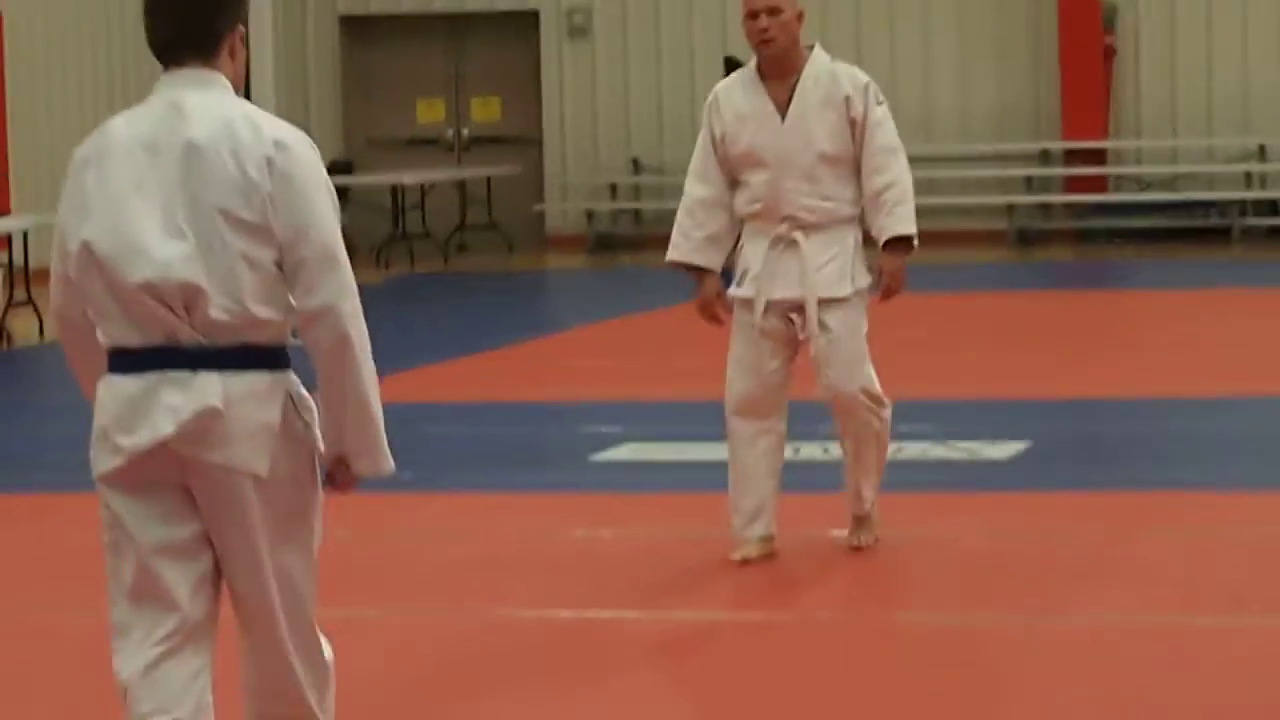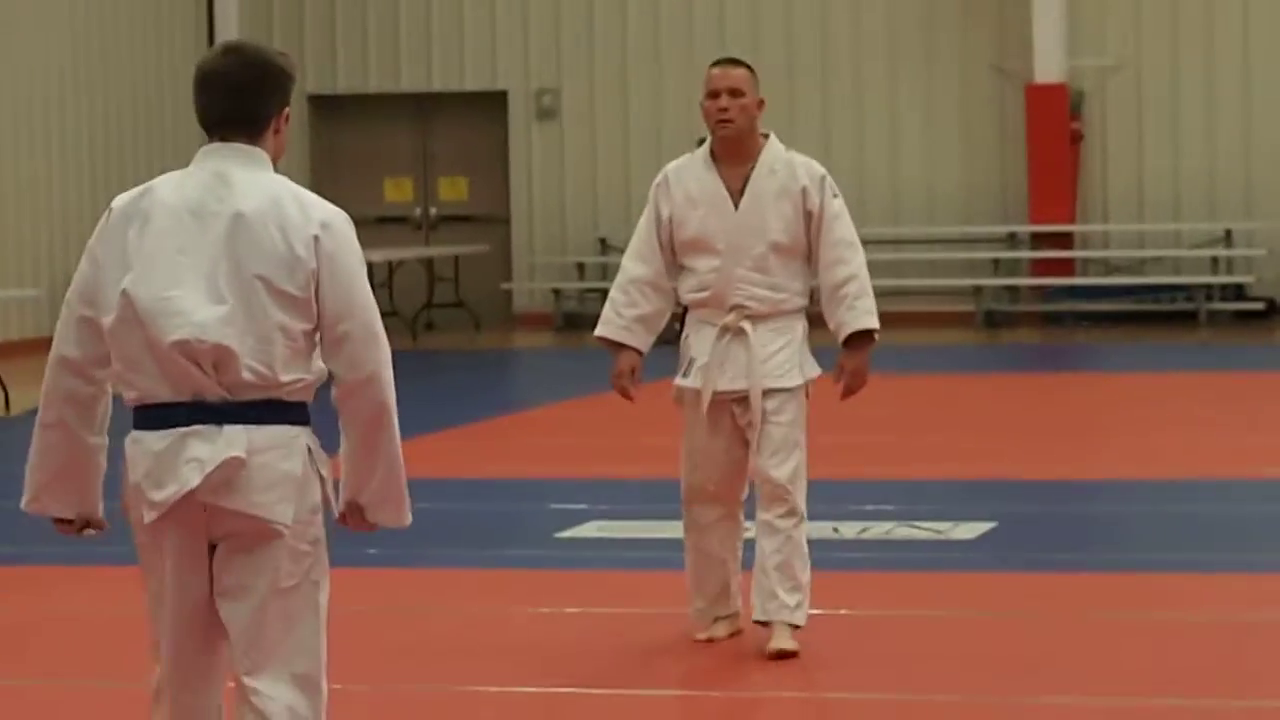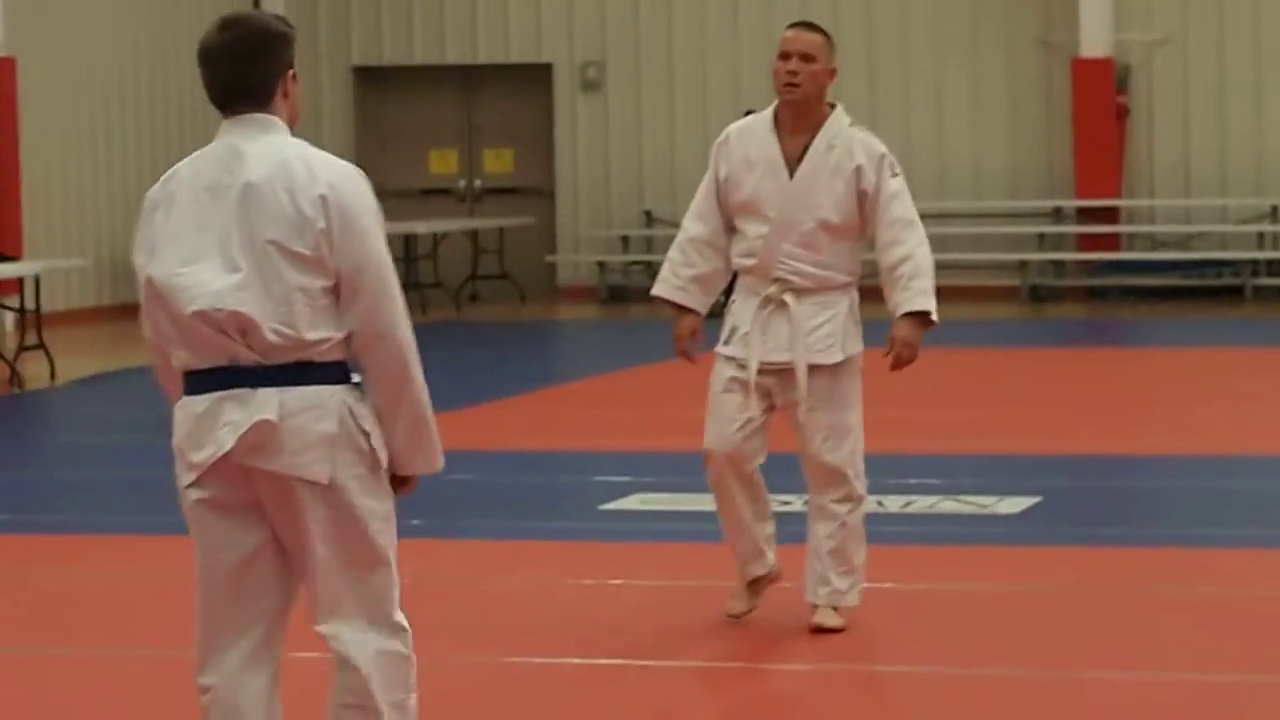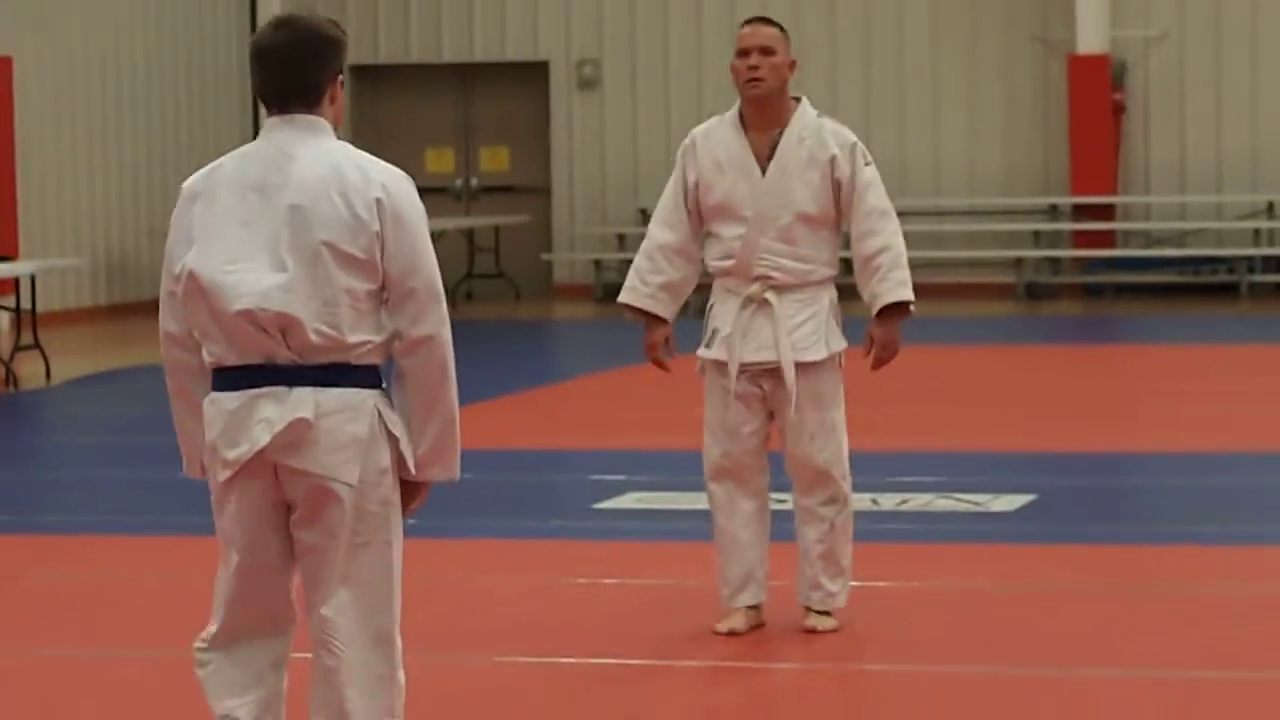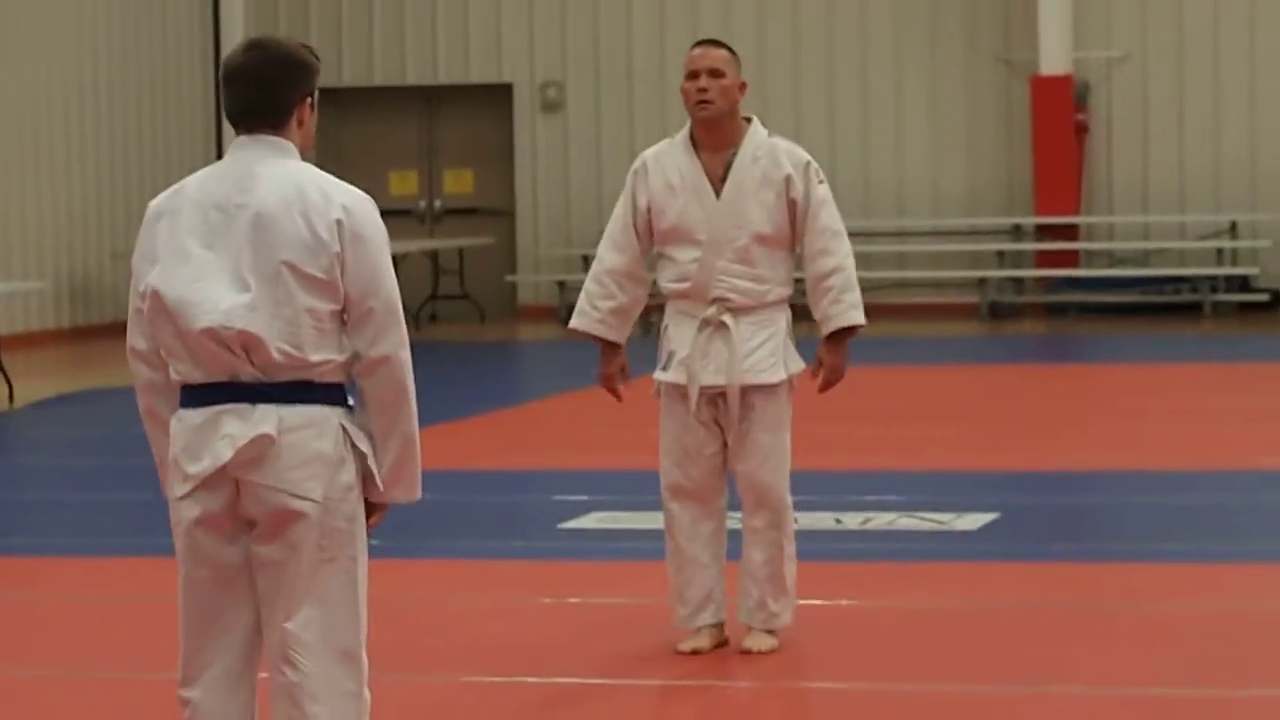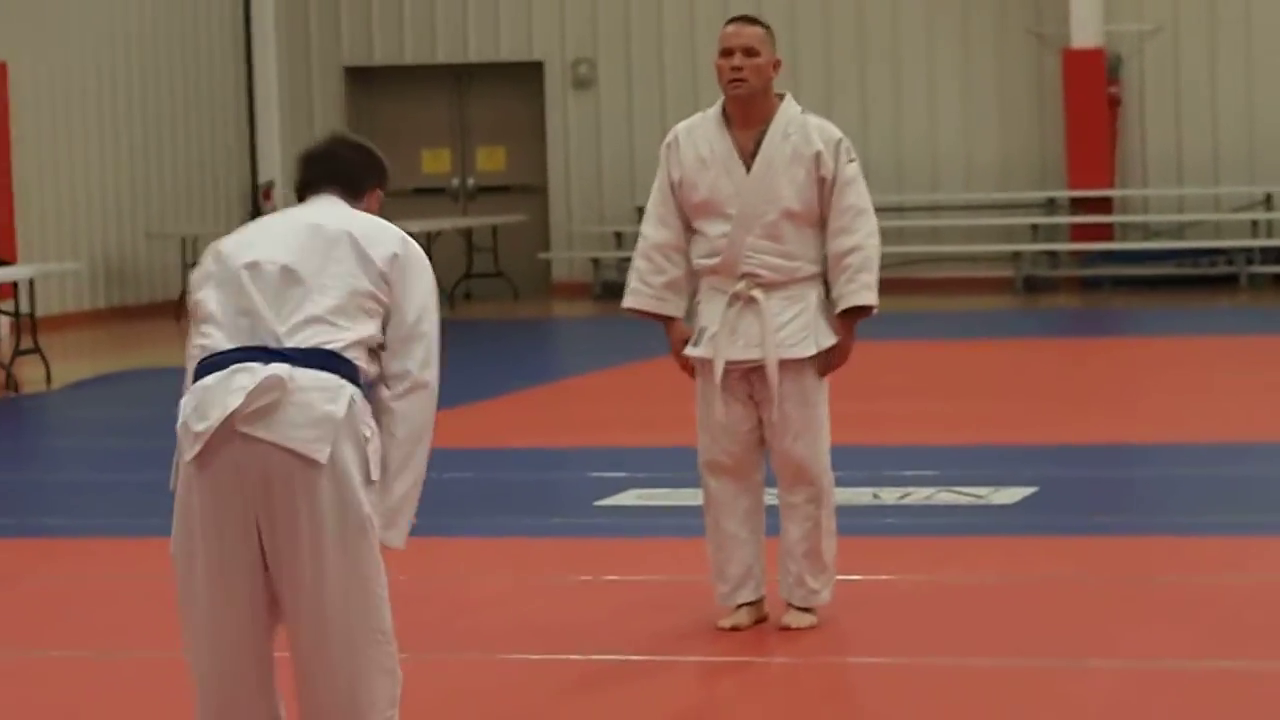
dt=0.4s
person 1, frame 1
left shoulder: (99, 151)
right shoulder: (273, 144)
left elbow: (72, 310)
right elbow: (327, 304)
right wrist: (354, 437)
left hip: (133, 407)
right hip: (245, 403)
left knee: (156, 634)
right knee: (280, 627)
person 1, frame 2
left shoulder: (131, 212)
right shoulder: (313, 220)
left elbow: (76, 360)
right elbow: (363, 369)
left wrist: (66, 483)
right wrist: (374, 487)
left hip: (163, 457)
right hip: (269, 462)
person 1, frame 3
left shoulder: (167, 193)
right shoulder: (328, 179)
left elbow: (163, 339)
right elbow: (380, 325)
right wrist: (406, 442)
left hip: (209, 428)
right hip: (314, 421)
left knee: (232, 636)
right knee: (363, 620)
person 1, frame 4
left shoulder: (204, 189)
right shoulder: (377, 184)
left elbow: (179, 335)
right elbow: (422, 331)
left wrist: (203, 443)
right wrist: (424, 451)
left hip: (239, 423)
right hip: (342, 424)
left knee: (243, 621)
right knee: (352, 626)
person 1, frame 5
left shoulder: (167, 209)
right shoulder: (339, 206)
left elbow: (146, 352)
right elbow: (381, 353)
right wrist: (387, 472)
left hip: (201, 443)
right hip: (306, 442)
left knee: (211, 644)
right knee: (317, 645)
person 1, frame 6
left shoulder: (229, 246)
right shoulder: (395, 245)
right elbow: (410, 384)
right wrist: (384, 516)
left hip: (213, 417)
right hip: (317, 416)
left knee: (224, 641)
right knee: (348, 640)
person 2, frame 1
left shoulder: (850, 87)
right shoulder: (725, 99)
left elbow: (885, 171)
right elbow: (707, 191)
left wrist: (893, 250)
right wrist: (704, 271)
left hip: (832, 261)
right hip: (760, 265)
left knee: (852, 393)
right knee: (750, 401)
left ankle: (863, 509)
right ankle: (754, 530)
person 2, frame 2
left shoulder: (804, 178)
right shoulder: (674, 182)
left elbow: (841, 263)
right elbow: (645, 270)
left wrist: (856, 342)
right wrist: (626, 344)
left hip: (777, 351)
right hip: (707, 351)
left knee: (779, 487)
right knee: (706, 491)
left ankle: (781, 618)
right ankle: (717, 609)
person 2, frame 3
left shoulder: (864, 153)
right shoulder: (736, 143)
left elbow: (902, 240)
right elbow: (705, 231)
left wrist: (910, 317)
right wrist: (688, 305)
left hip: (824, 325)
right hip: (750, 320)
left knee: (833, 466)
right knee: (726, 451)
left ankle: (831, 595)
right ankle: (757, 566)
person 2, frame 4
left shoulder: (834, 144)
right shoulder: (702, 145)
left elbow: (875, 231)
right elbow: (672, 235)
left wrist: (887, 312)
right wrist: (656, 315)
left hip: (805, 321)
right hip: (732, 322)
left knee: (820, 467)
right knee: (730, 467)
left ankle: (824, 597)
right ankle: (743, 599)
person 2, frame 5
left shoulder: (788, 163)
right shoulder: (652, 168)
left elbow: (826, 253)
right elbow: (621, 260)
left wrist: (835, 338)
right wrist: (611, 343)
left hip: (760, 343)
right hip: (685, 344)
left knee: (764, 489)
right knee: (687, 487)
left ankle: (764, 619)
right ankle: (703, 618)
person 2, frame 6
left shoulder: (821, 141)
right shoulder: (683, 143)
left elbow: (852, 233)
right elbow: (662, 237)
left wrist: (847, 323)
right wrist: (671, 321)
left hip: (794, 320)
right hip: (718, 321)
left knee: (803, 465)
right knee: (724, 464)
left ankle: (805, 595)
right ankle: (742, 595)
